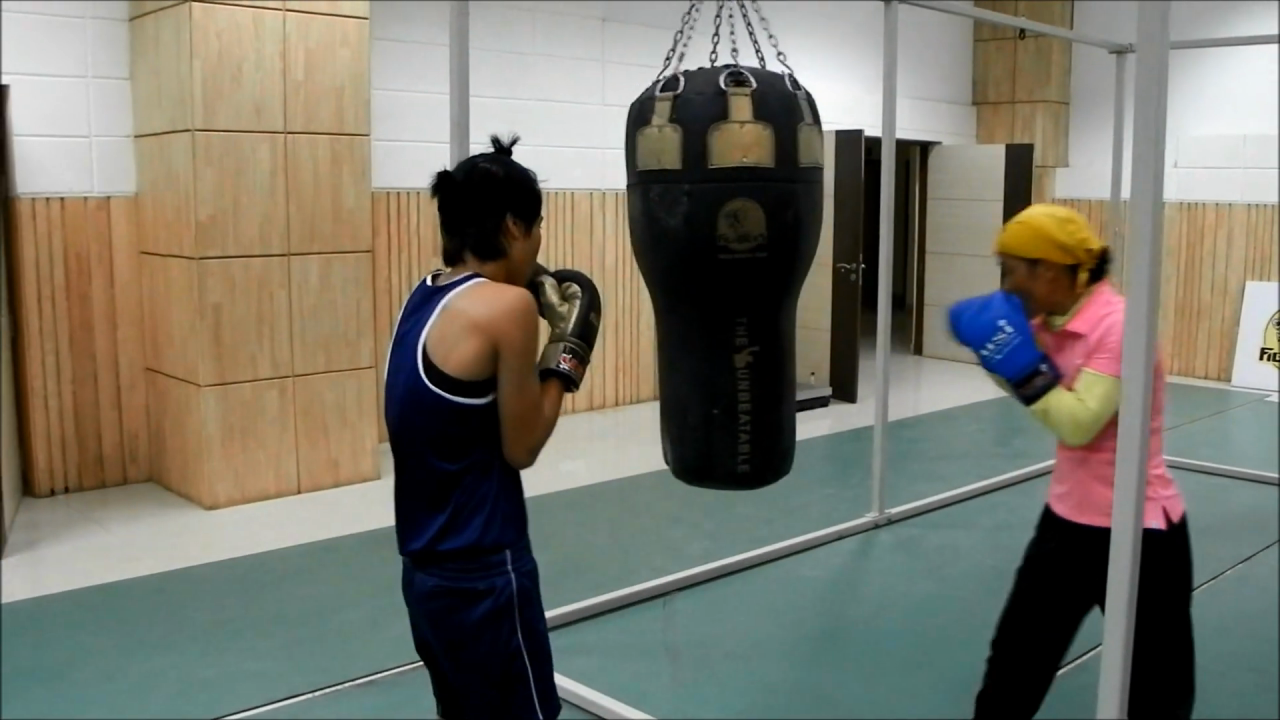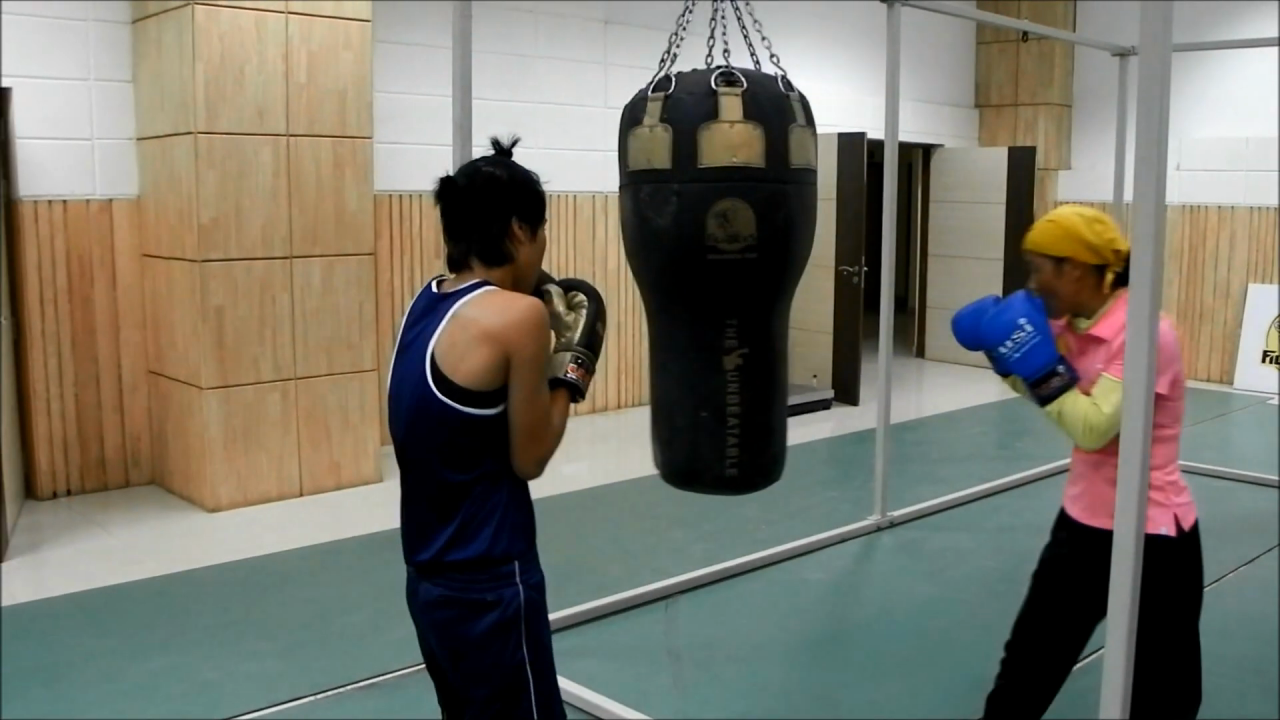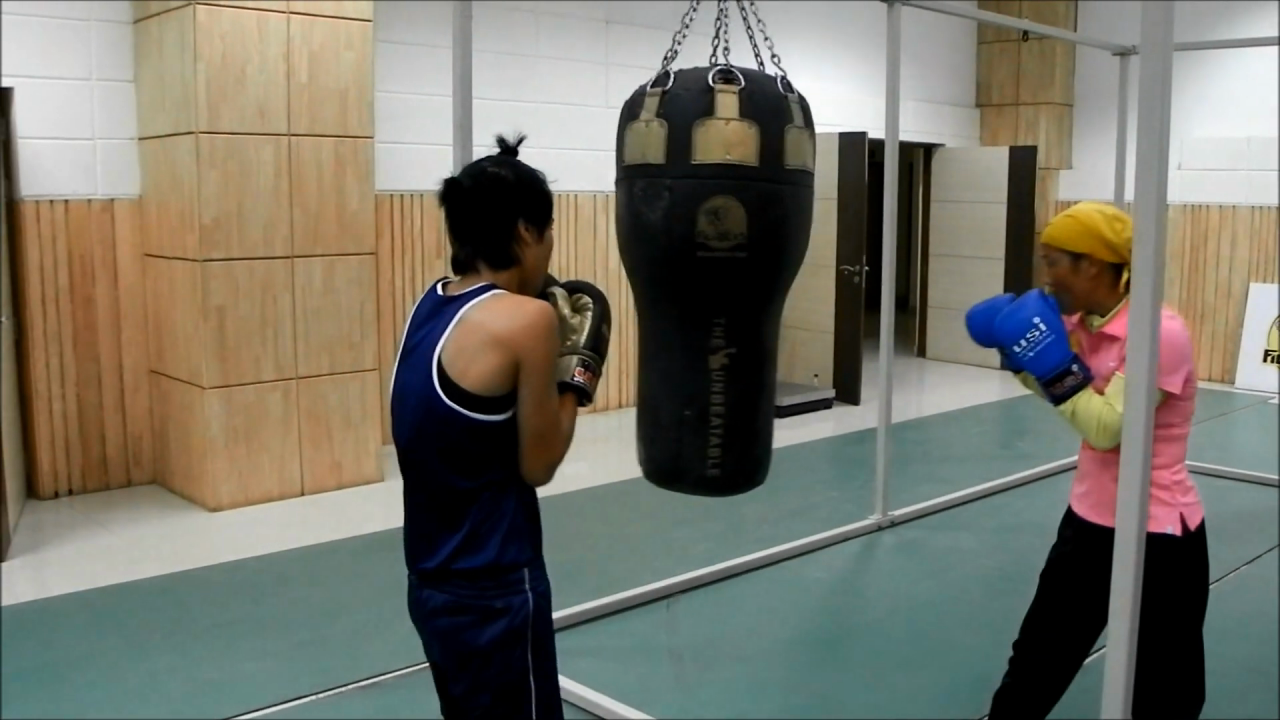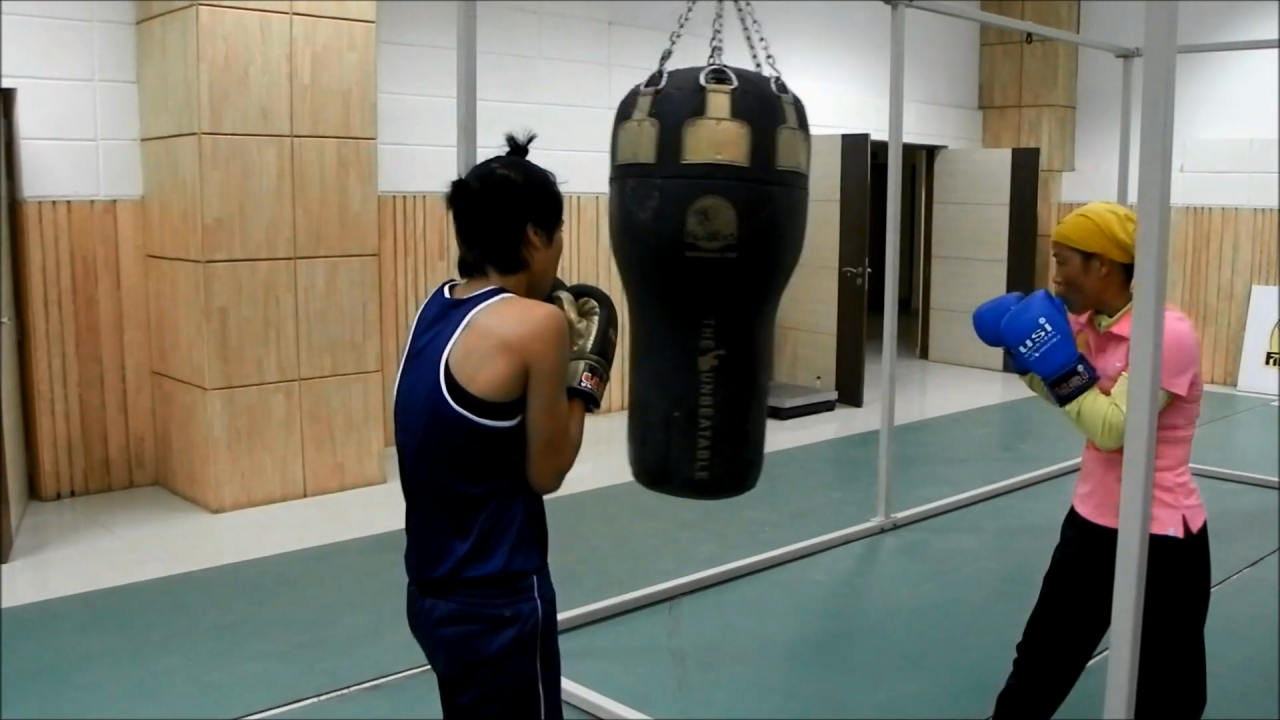
dt=0.1s
person 1, frame 1
left shoulder: (426, 297)
right shoulder: (506, 305)
right elbow: (520, 447)
right wrist: (568, 345)
left hip: (429, 566)
right hip: (484, 572)
person 1, frame 2
left shoulder: (428, 304)
right shoulder: (516, 314)
right elbow: (529, 458)
right wrist: (574, 355)
left hip: (432, 576)
right hip: (487, 585)
person 1, frame 3
left shoulder: (432, 305)
right shoulder: (525, 318)
right elbow: (537, 465)
right wrist: (580, 358)
left hip: (434, 581)
right hip: (494, 593)
person 1, frame 4
left shoulder: (436, 309)
right shoulder: (536, 324)
right elbow: (545, 473)
right wrist: (589, 363)
left hip: (434, 588)
right hip: (497, 602)
person 2, frame 1
left shoulder: (1120, 324)
right shoulder: (1046, 321)
left elbow: (1076, 425)
right elbow: (1023, 382)
left wrist: (1020, 358)
right wrist: (995, 345)
left hip: (1139, 531)
right hip: (1066, 520)
right knee: (1015, 655)
person 2, frame 2
right shoulder: (1068, 324)
left elbow: (1094, 430)
right elbow: (1045, 398)
left wrist: (1038, 359)
right wrist: (1003, 348)
left hip: (1152, 539)
right hip: (1082, 524)
right knee: (1028, 658)
person 2, frame 3
left shoulder: (1161, 332)
right shoulder: (1080, 322)
left elbow: (1105, 429)
right elbow: (1058, 396)
left wrist: (1051, 358)
right wrist: (1017, 346)
left hip: (1157, 538)
right hip: (1089, 522)
right knee: (1036, 657)
person 2, frame 4
left shoulder: (1169, 333)
right shoulder: (1089, 322)
left elbow: (1111, 430)
right elbow: (1061, 398)
left wrist: (1059, 358)
right wrist: (1023, 348)
left hip: (1158, 539)
right hip: (1091, 523)
right knee: (1041, 657)
